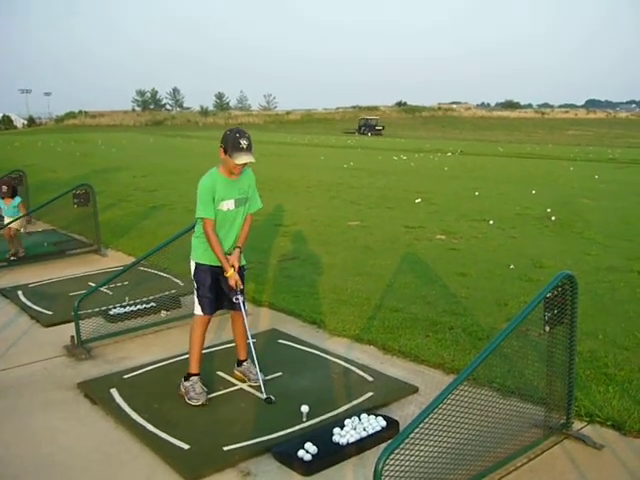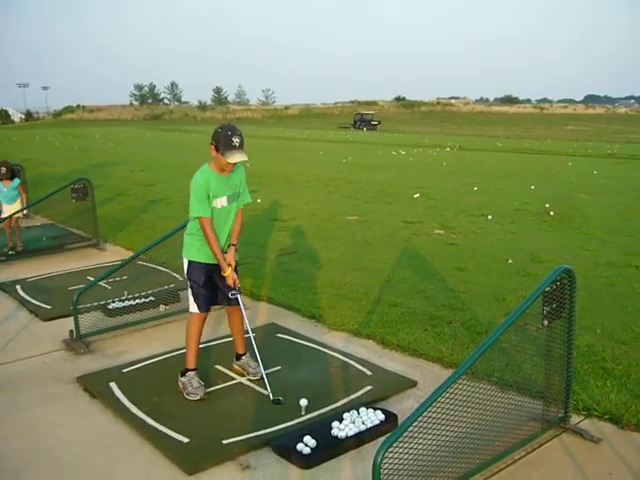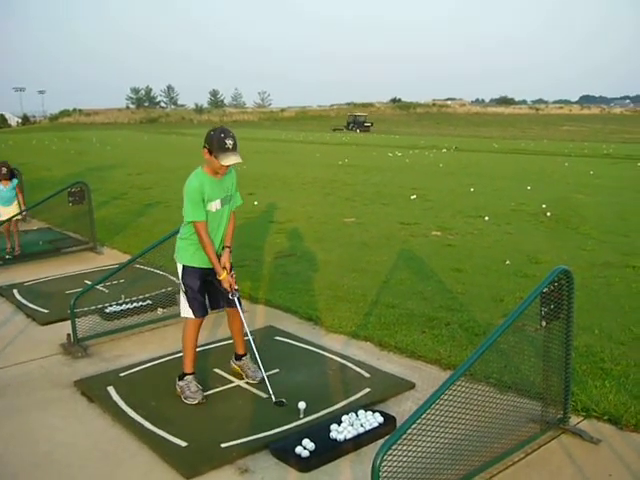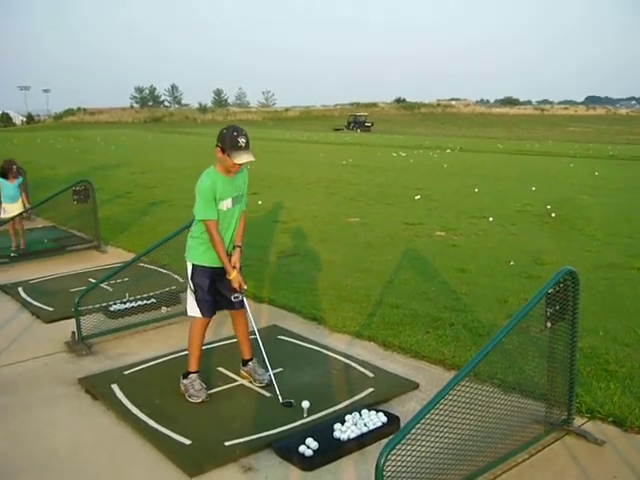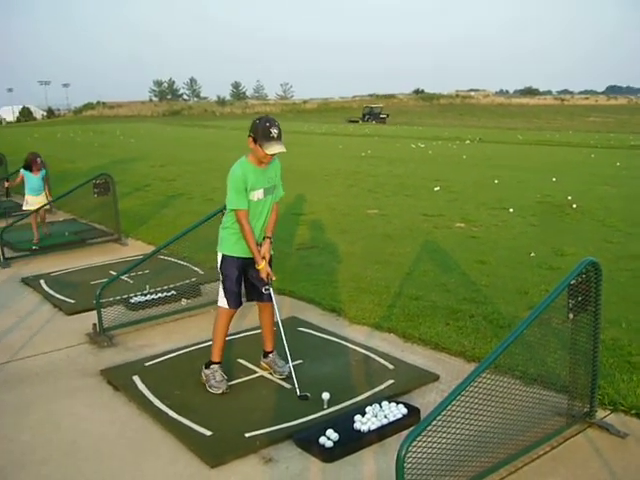
dt=0.2s
person 1, frame 1
left shoulder: (249, 177)
right shoulder: (208, 182)
left elbow: (248, 216)
right elbow: (209, 229)
left wrist: (237, 251)
right wrist: (227, 268)
left hip: (234, 257)
right hip: (206, 258)
left knee: (238, 310)
right knee: (204, 314)
left ankle: (242, 363)
right ankle: (191, 378)
person 1, frame 2
left shoulder: (239, 172)
right shoulder: (201, 180)
right elbow: (207, 228)
left wrist: (232, 248)
right wrist: (224, 268)
left hip: (227, 253)
right hip: (199, 255)
left knee: (234, 304)
right knee: (200, 311)
left ankle: (241, 357)
right ankle: (189, 373)
person 1, frame 3
left shoulder: (230, 175)
right shoulder: (195, 184)
right elbow: (201, 232)
left wrist: (227, 251)
right wrist: (220, 272)
left hip: (219, 256)
right hip: (193, 259)
left knee: (233, 306)
right knee: (195, 316)
left ankle: (241, 358)
right ankle: (186, 377)
person 1, frame 4
left shoulder: (242, 174)
right shoulder: (207, 183)
right elbow: (213, 231)
left wrist: (237, 251)
right wrist: (230, 272)
left hip: (228, 255)
right hip: (204, 258)
left knee: (239, 309)
right knee: (203, 315)
left ankle: (248, 363)
right ankle: (191, 375)
person 1, frame 5
left shoulder: (275, 165)
right shoulder: (239, 173)
right elbow: (243, 221)
left wrist: (267, 242)
right wrist: (258, 260)
left hip: (260, 247)
right hip: (235, 250)
left knee: (266, 300)
right knee: (229, 306)
left ankle: (269, 355)
right ankle: (212, 366)
